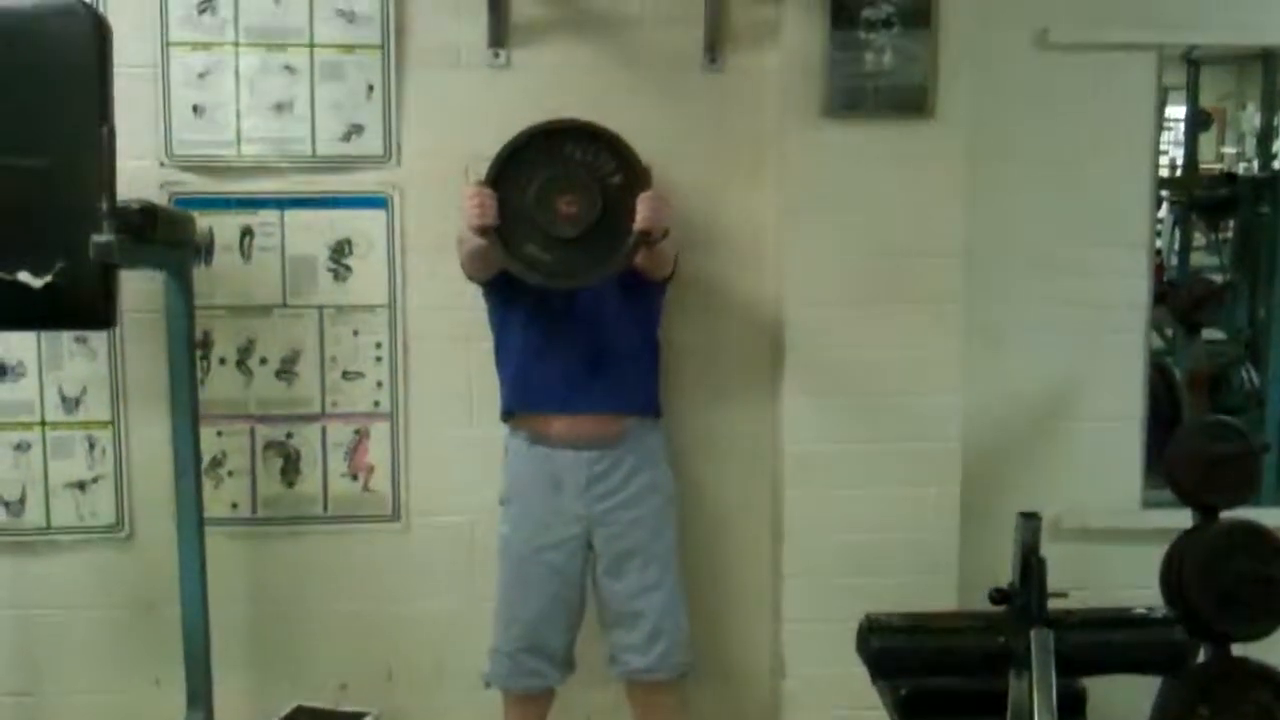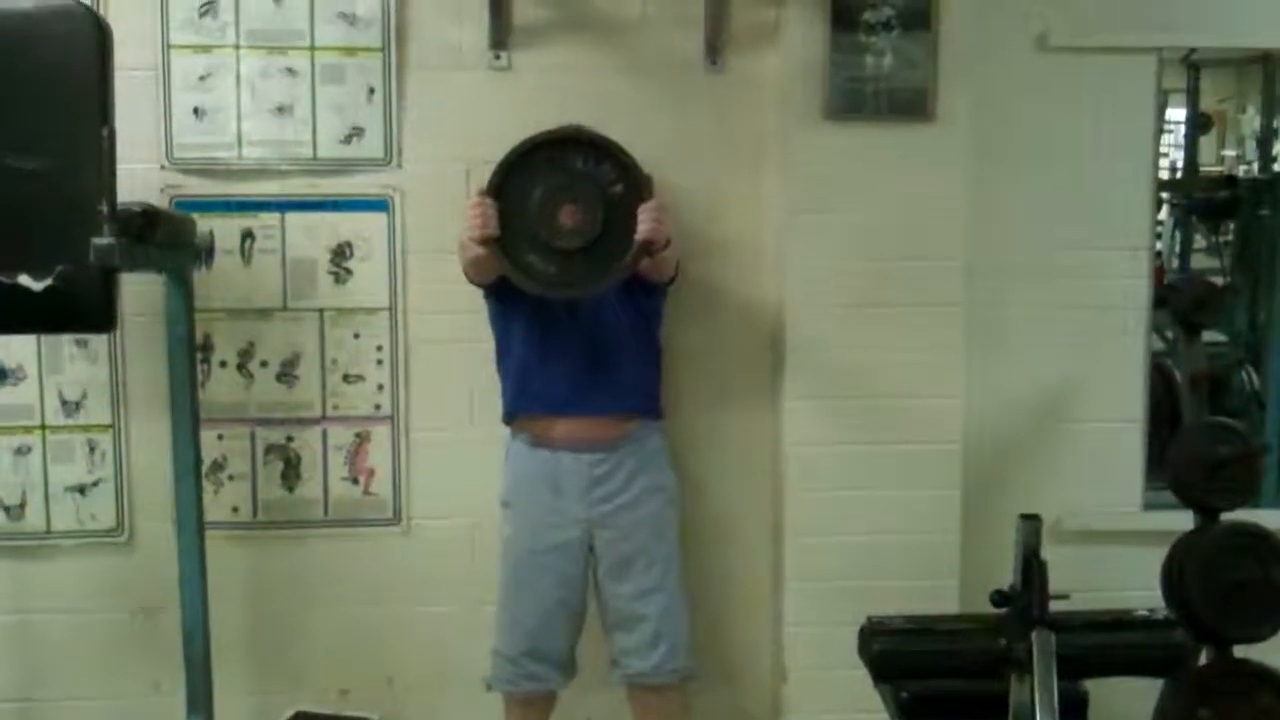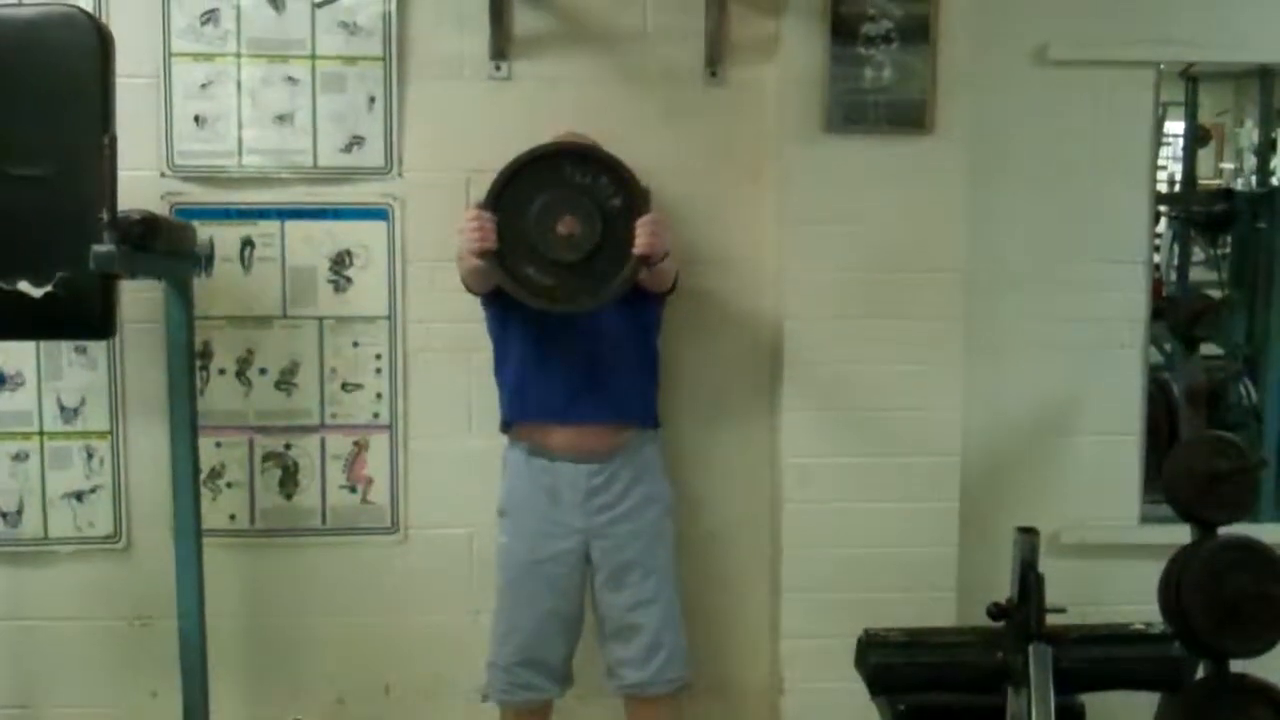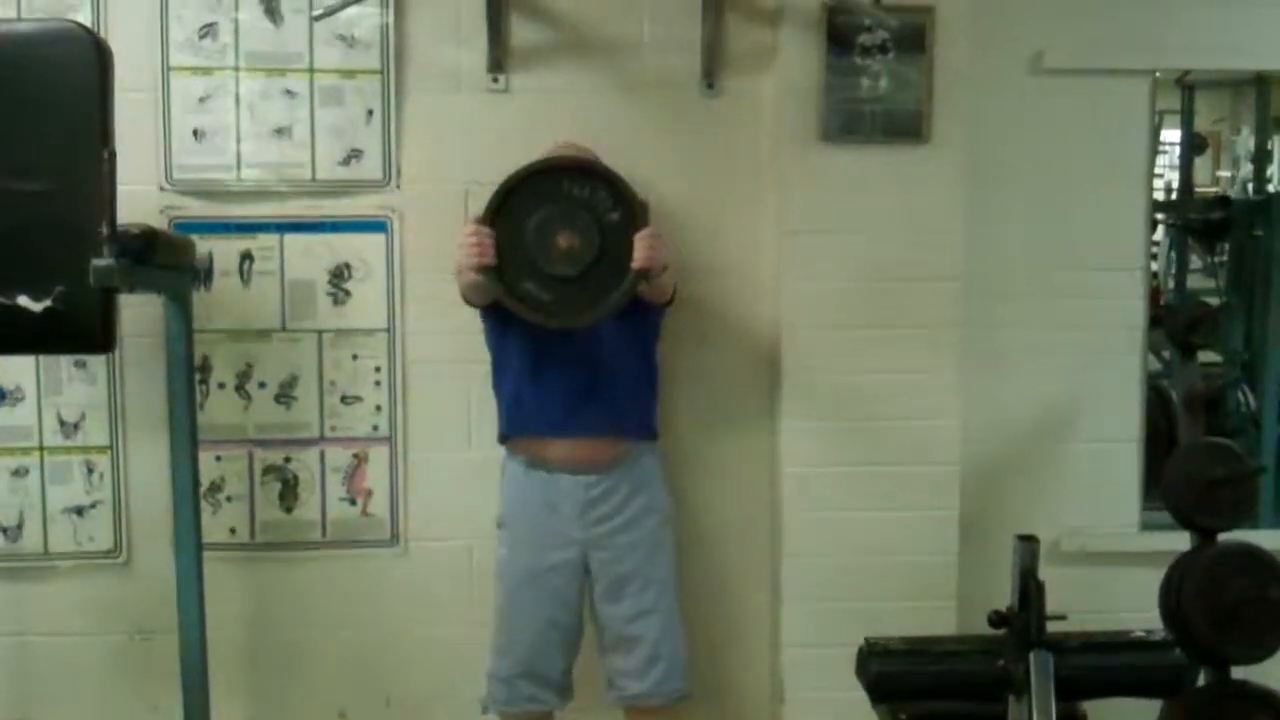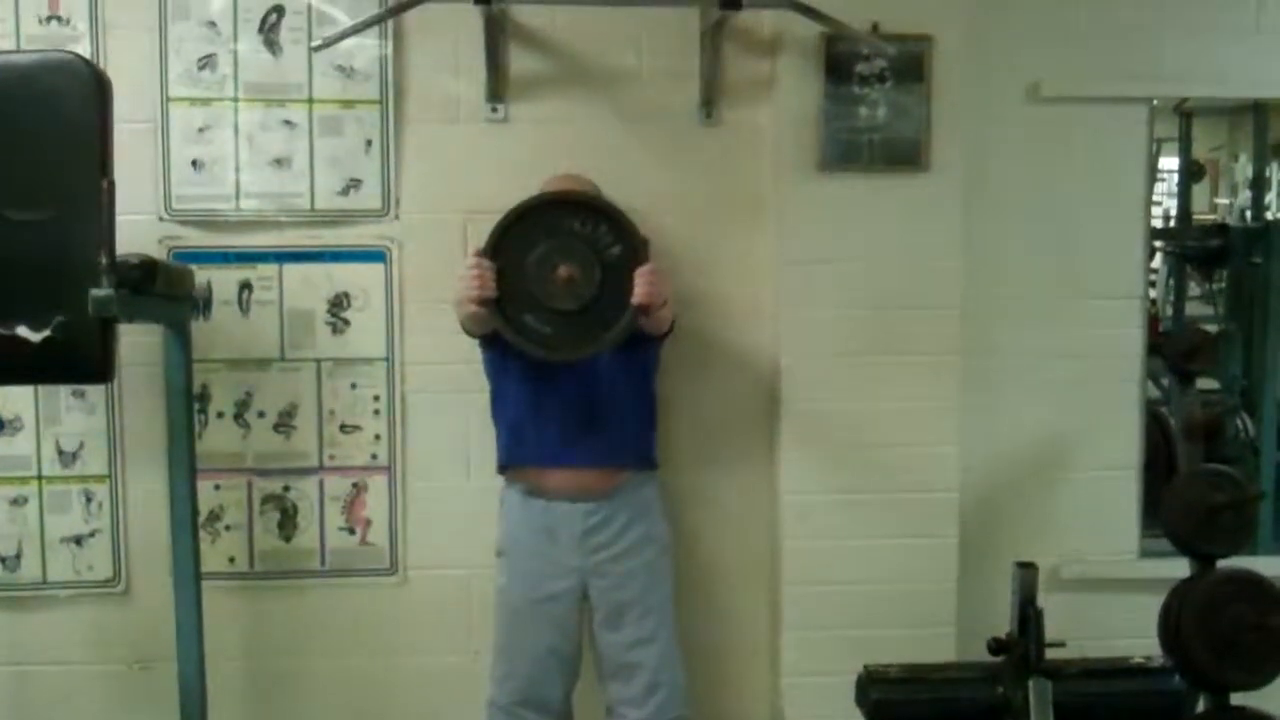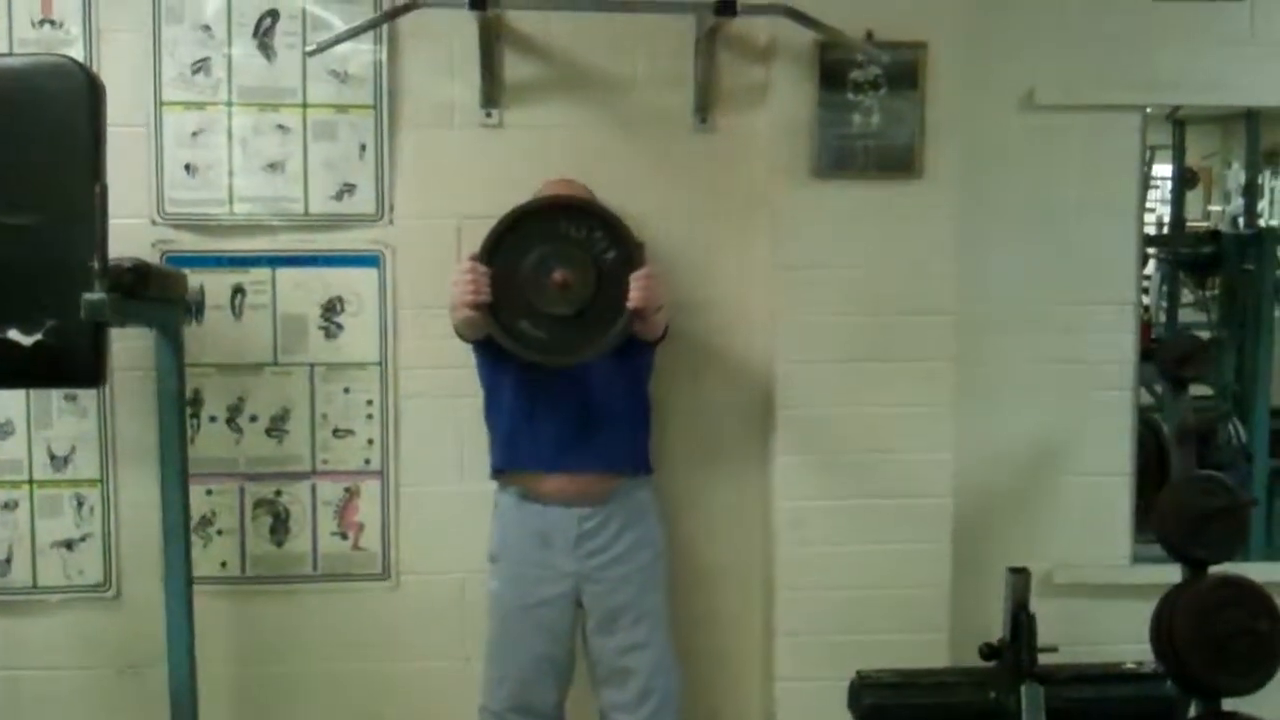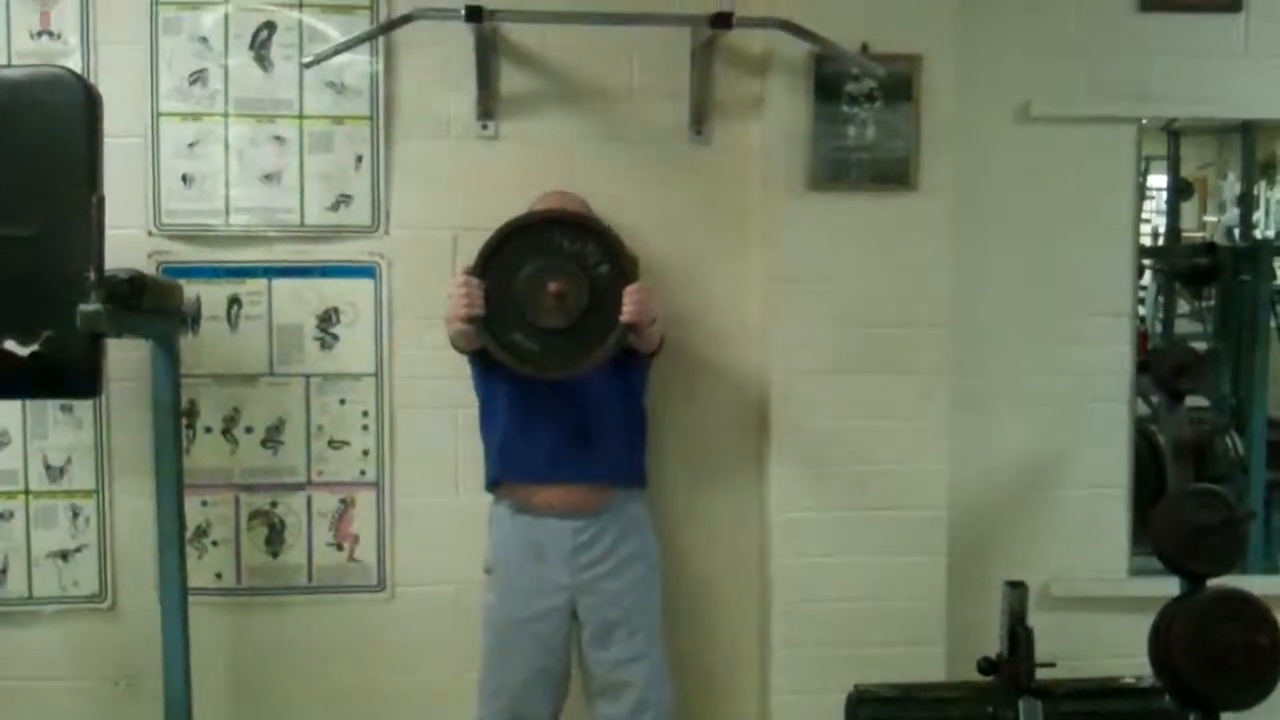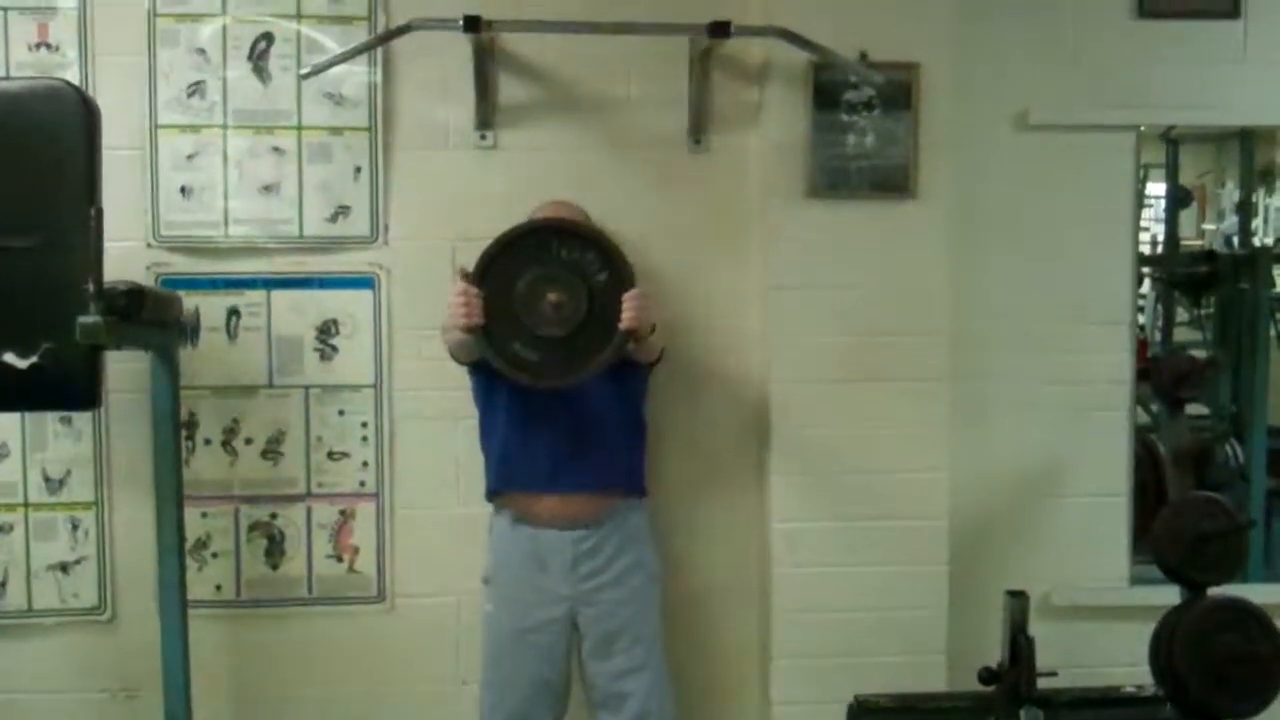
dt=0.3s
person 1, frame 1
left shoulder: (631, 252)
left elbow: (661, 264)
right elbow: (478, 264)
left wrist: (657, 236)
right wrist: (476, 234)
left hip: (630, 459)
right hip: (538, 461)
left knee: (651, 630)
right knee: (526, 635)
person 1, frame 2
left shoulder: (630, 252)
left elbow: (661, 269)
right elbow: (483, 271)
left wrist: (659, 240)
right wrist: (476, 241)
left hip: (631, 462)
right hip: (540, 466)
left knee: (651, 636)
right knee: (529, 642)
person 1, frame 3
left shoulder: (631, 263)
left elbow: (661, 280)
right elbow: (479, 279)
left wrist: (658, 255)
right wrist: (473, 256)
left hip: (629, 472)
right hip: (536, 475)
left knee: (650, 650)
right knee: (524, 651)
person 1, frame 4
left shoulder: (627, 264)
left elbow: (660, 291)
right elbow: (479, 292)
left wrist: (658, 269)
right wrist: (470, 269)
left hip: (627, 483)
right hip: (535, 486)
left knee: (648, 660)
right knee: (525, 664)
person 1, frame 5
left shoulder: (626, 301)
left elbow: (658, 322)
right elbow: (478, 322)
left wrist: (657, 304)
right wrist: (471, 302)
left hip: (626, 511)
right hip: (533, 515)
person 1, frame 6
left shoulder: (620, 301)
left elbow: (652, 326)
right elbow: (472, 326)
left wrist: (652, 307)
right wrist: (465, 305)
left hip: (621, 516)
right hip: (527, 519)
person 1, frame 7
left shoulder: (615, 313)
left elbow: (648, 339)
right elbow: (468, 338)
left wrist: (646, 320)
right wrist: (460, 317)
left hip: (615, 528)
right hip: (523, 531)
person 1, frame 8
left shoulder: (614, 321)
left elbow: (649, 350)
right elbow: (465, 348)
left wrist: (645, 330)
right wrist: (459, 327)
left hip: (615, 538)
right hip: (523, 542)
